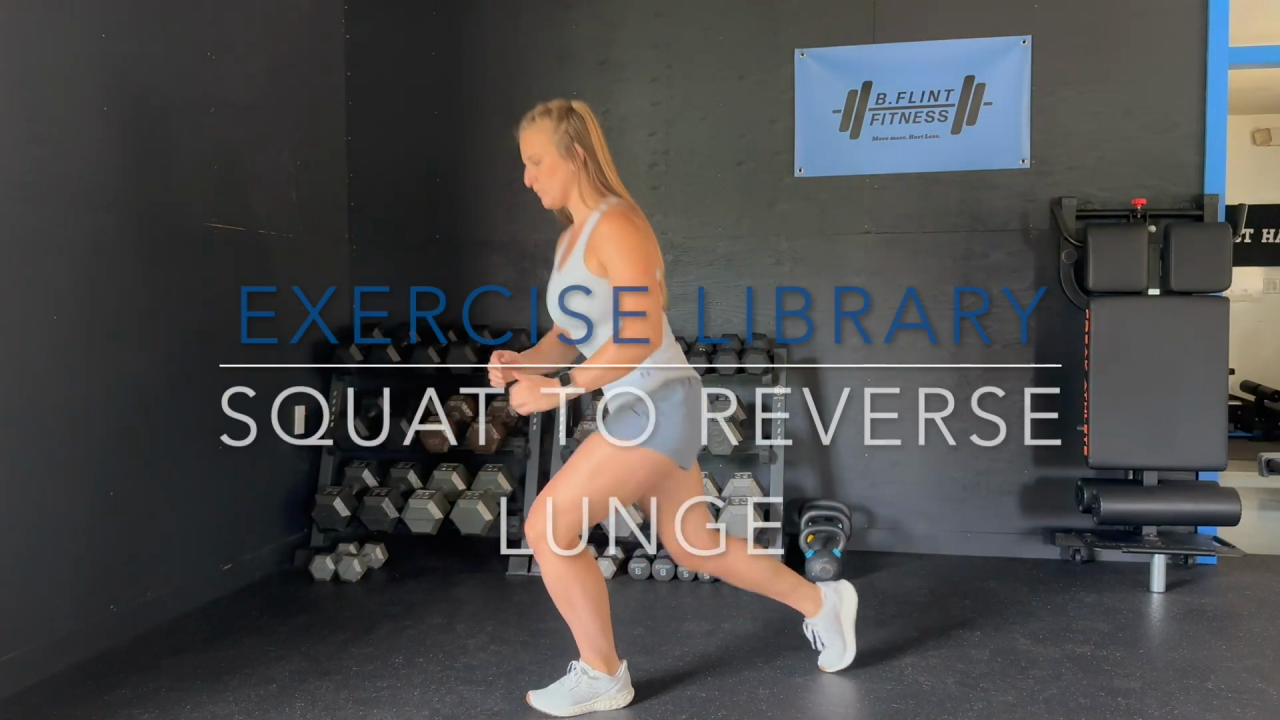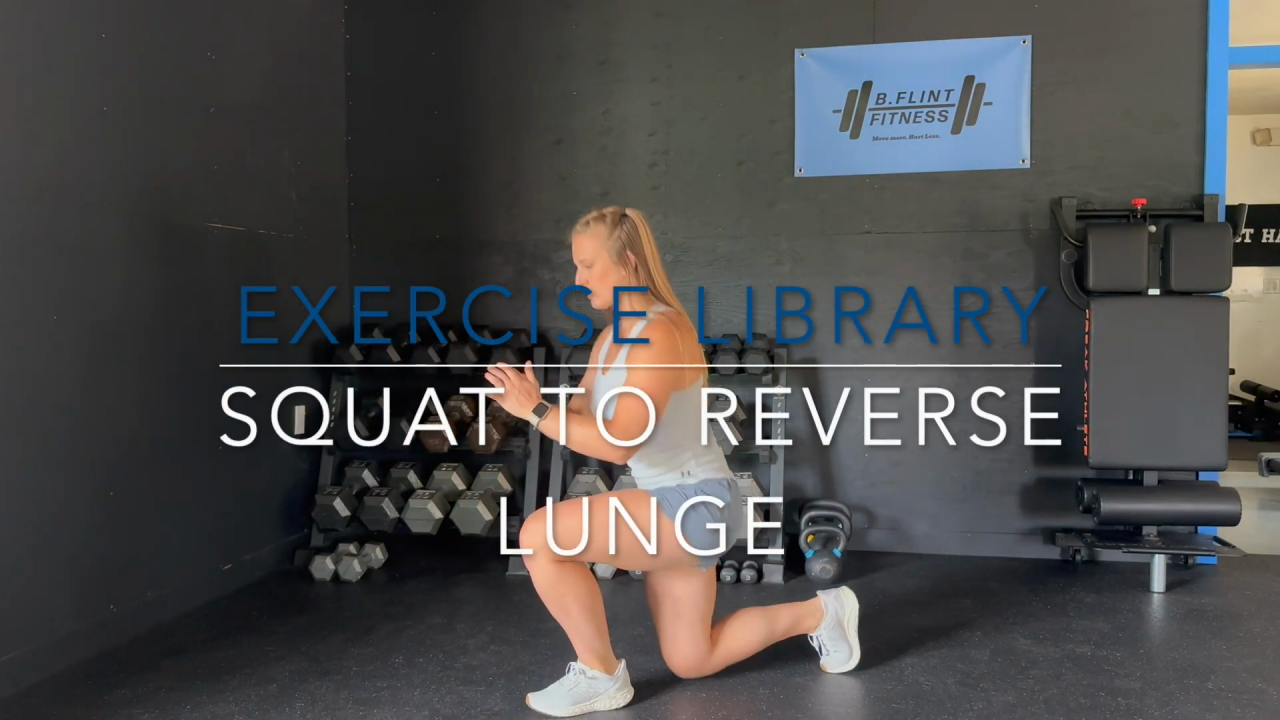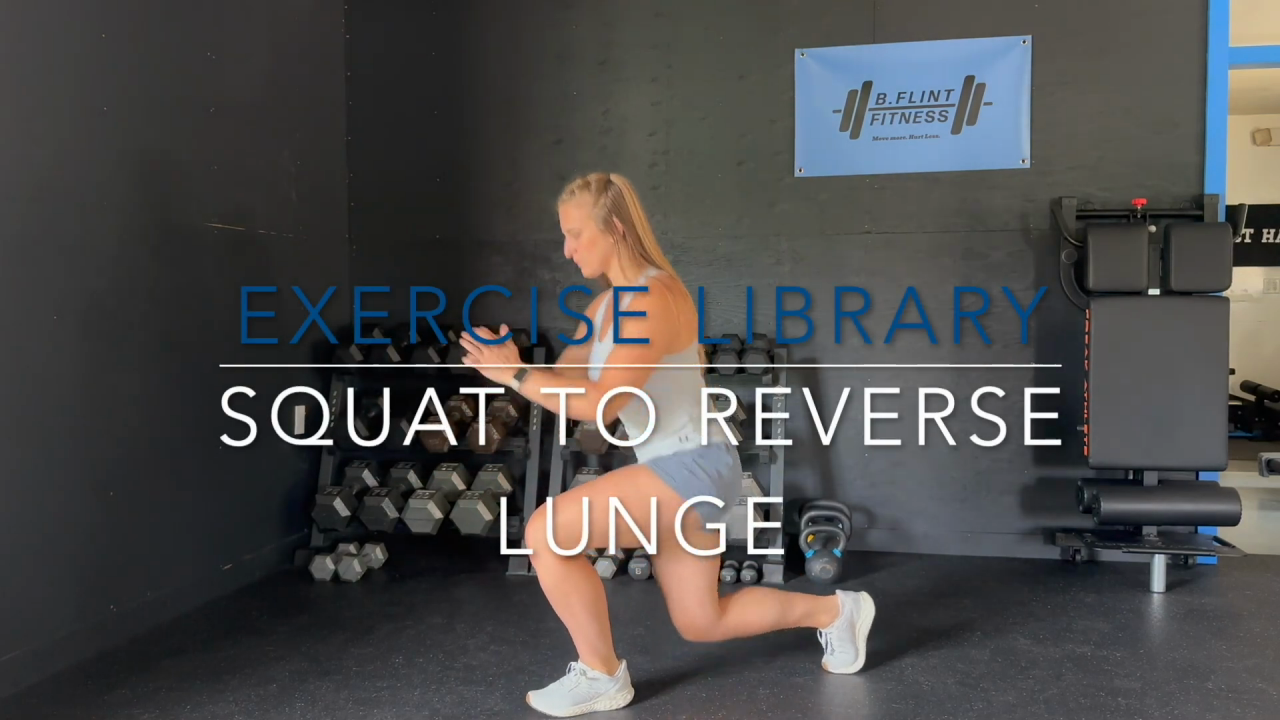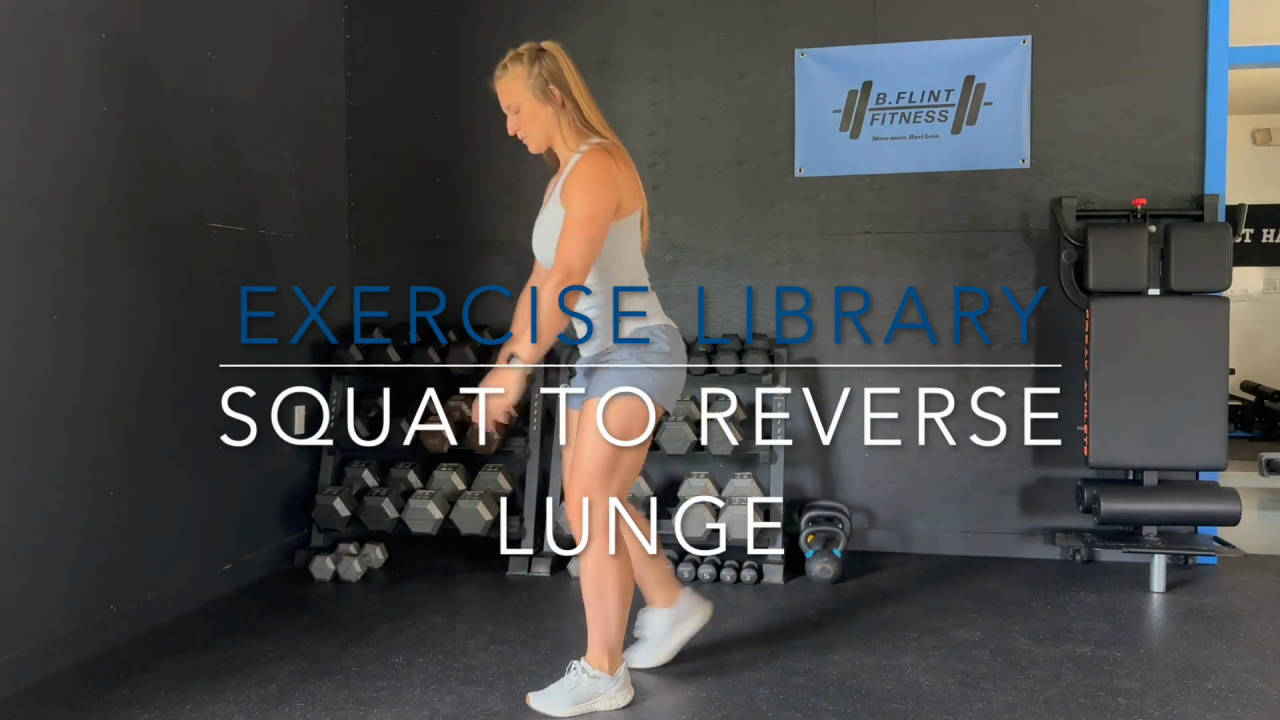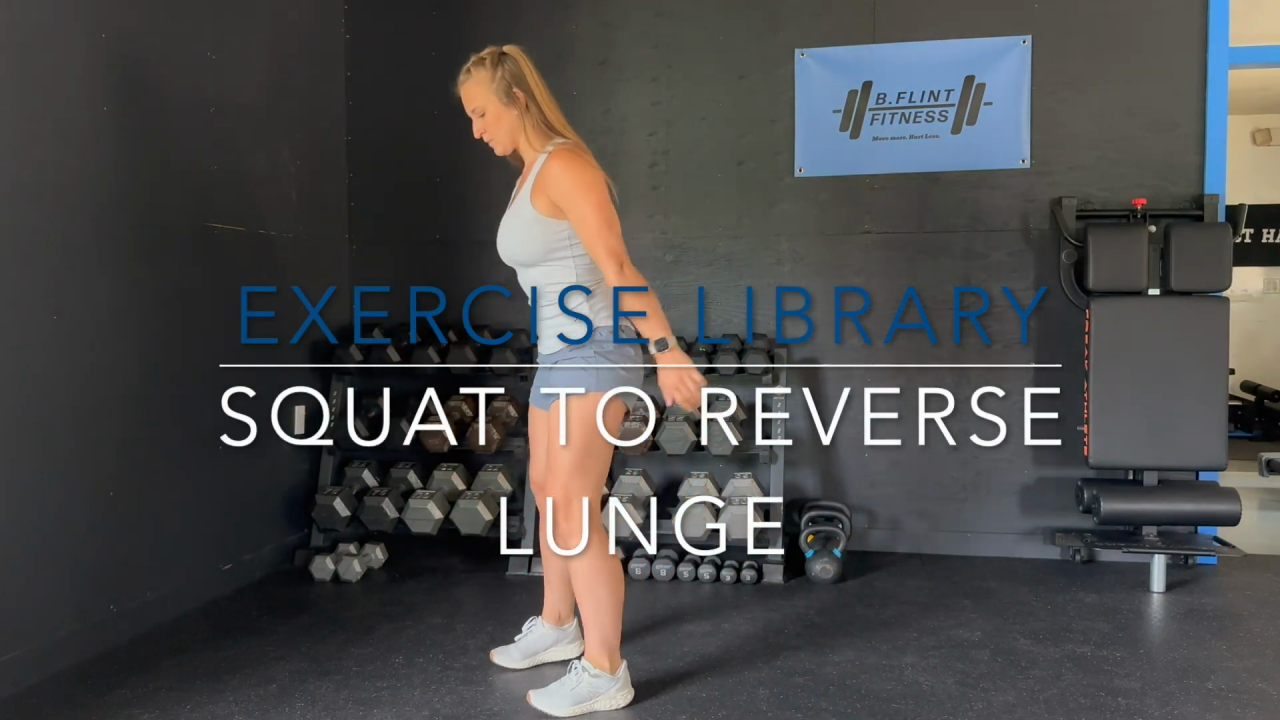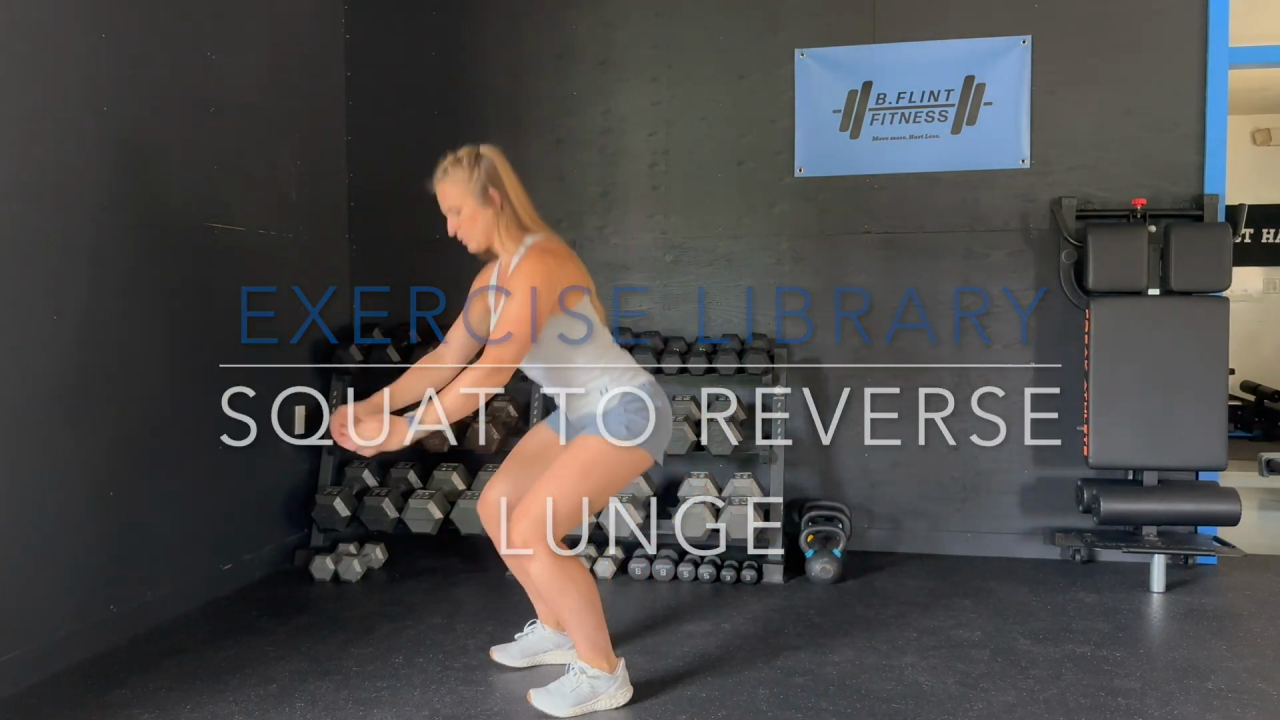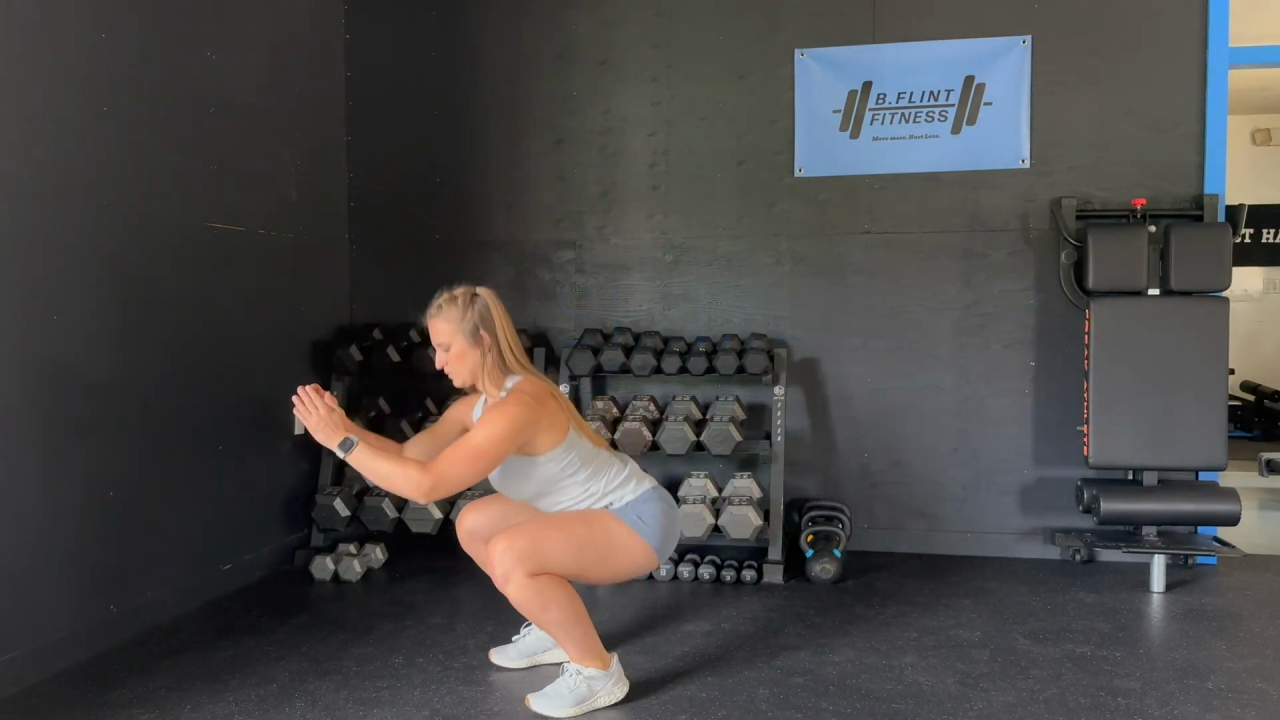
dt=0.4s
person 1, frame 1
left shoulder: (617, 225)
right shoulder: (574, 235)
left elbow: (641, 336)
right elbow: (569, 331)
left wrist: (557, 385)
right wrist: (528, 361)
left hip: (659, 407)
right hip: (647, 407)
left knee: (547, 527)
right knee: (693, 548)
right ankle: (821, 602)
person 1, frame 2
left shoulder: (663, 334)
right shoulder: (613, 337)
left elbow: (621, 441)
right elbow: (580, 419)
left wrist: (535, 411)
right wrist: (534, 402)
left hip: (695, 504)
right hip: (676, 501)
left knee: (540, 536)
right knee: (692, 660)
left ankle: (599, 674)
right ankle: (821, 614)
person 1, frame 3
left shoulder: (654, 300)
right shoulder: (606, 303)
left elbow: (601, 405)
right elbow: (565, 384)
left wrist: (515, 376)
right wrist: (513, 367)
left hip: (695, 472)
right hip: (675, 471)
left knee: (547, 532)
right knee: (701, 622)
left ankle: (601, 675)
right ankle: (836, 612)
person 1, frame 4
left shoulder: (597, 166)
right shoulder: (565, 177)
left elbow: (563, 284)
right elbow: (543, 284)
left wrist: (517, 370)
right wrist: (508, 362)
left hip: (637, 361)
right hip: (609, 359)
left knee: (590, 514)
right knee: (590, 502)
right ankle: (670, 603)
person 1, frame 5
left shoulder: (566, 165)
right shoulder: (532, 174)
left elbow: (618, 267)
left wrist: (668, 352)
left hip: (592, 356)
right hip: (561, 356)
left knee: (572, 514)
right knee: (547, 496)
right ankle: (557, 625)
person 1, frame 6
left shoulder: (538, 266)
right shoulder: (493, 277)
left elbow: (493, 372)
right elbow: (446, 360)
left wrist: (407, 428)
right wrist: (376, 407)
left hip: (629, 413)
right hip: (587, 409)
left knee: (531, 535)
right knee: (496, 508)
left ankle: (604, 673)
right ankle: (557, 629)
person 1, frame 7
left shoulder: (516, 408)
right shoulder: (478, 403)
left elbow: (429, 484)
right elbow: (410, 458)
left wrist: (343, 441)
right wrist: (345, 427)
left hip: (638, 521)
right hip: (603, 508)
left knee: (508, 556)
right knee: (473, 525)
left ankle: (597, 672)
right ankle: (557, 631)
